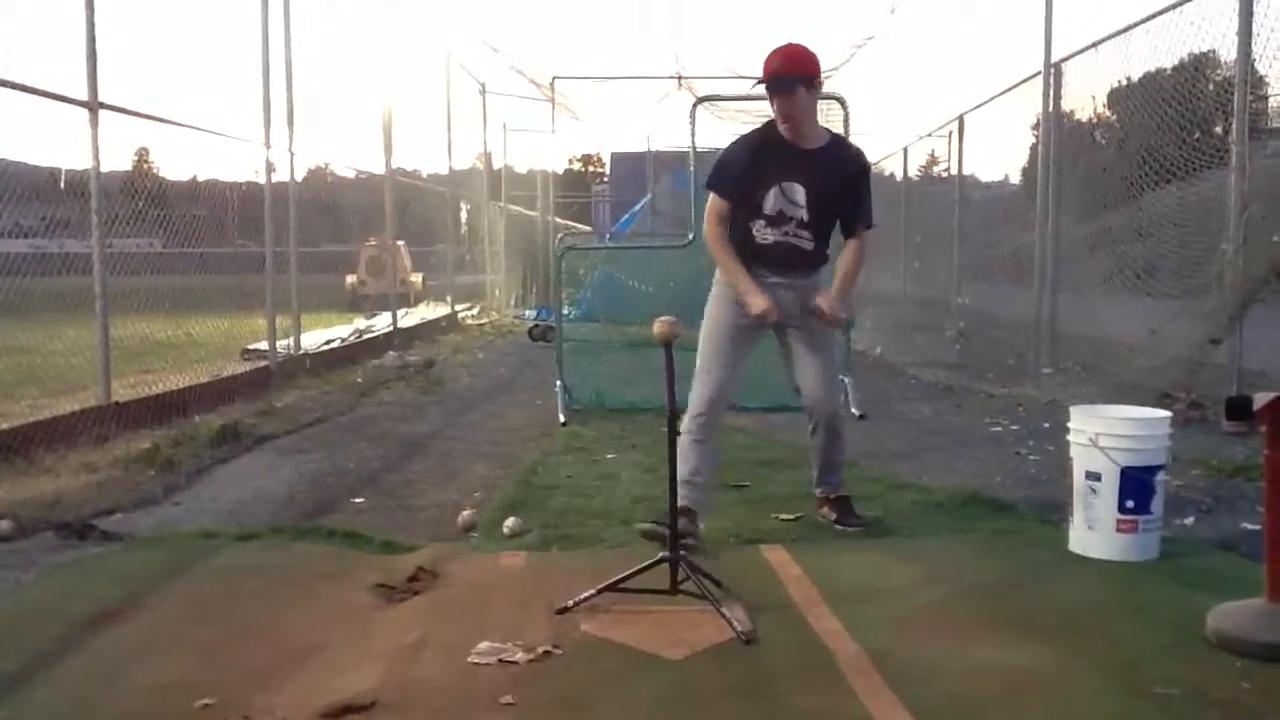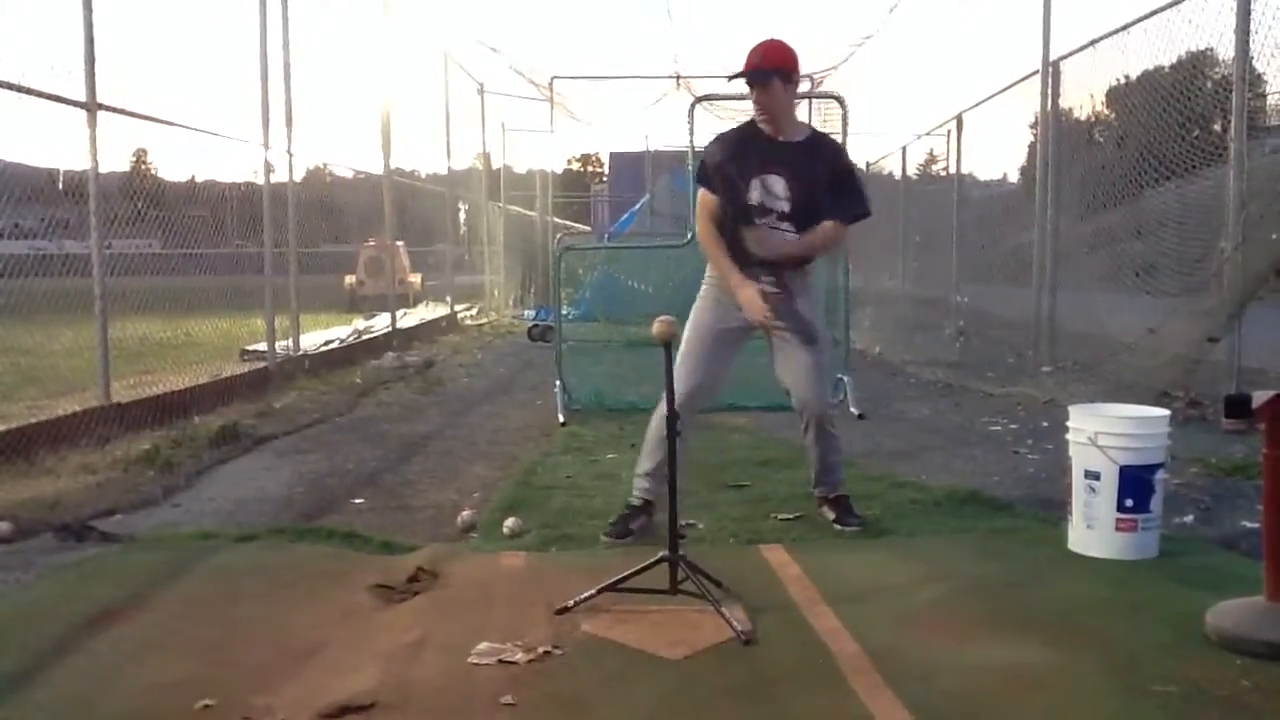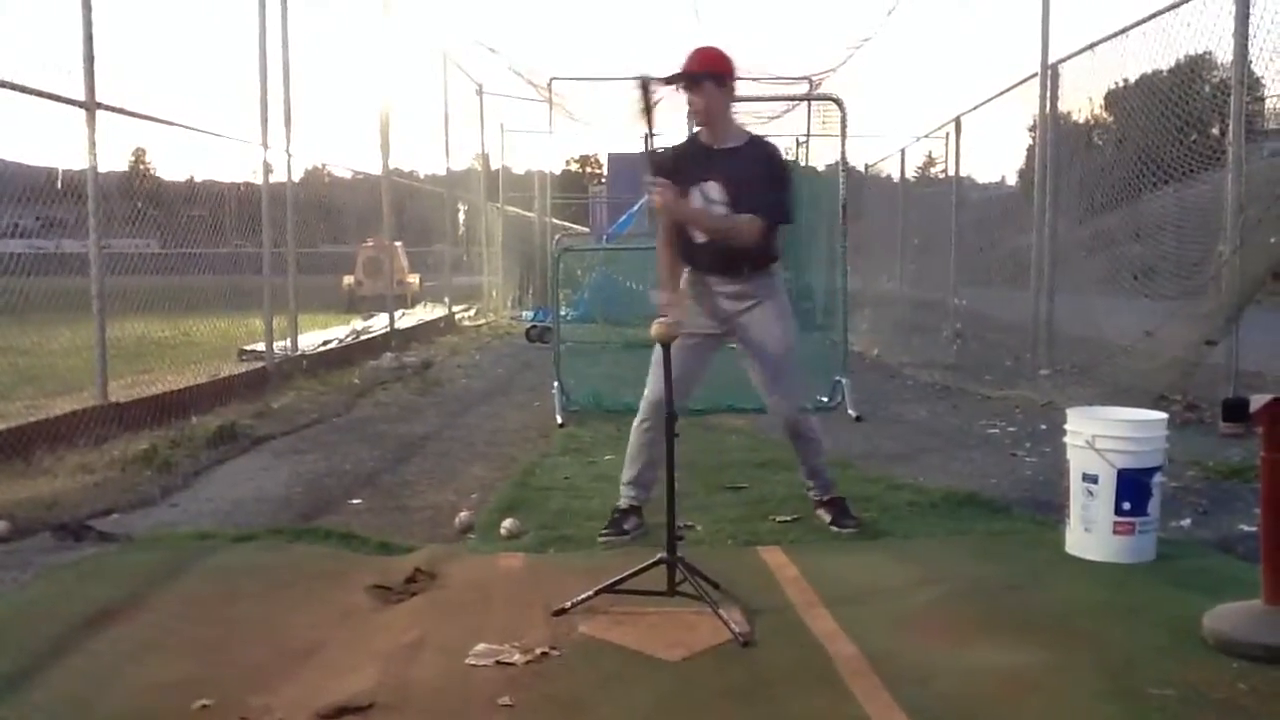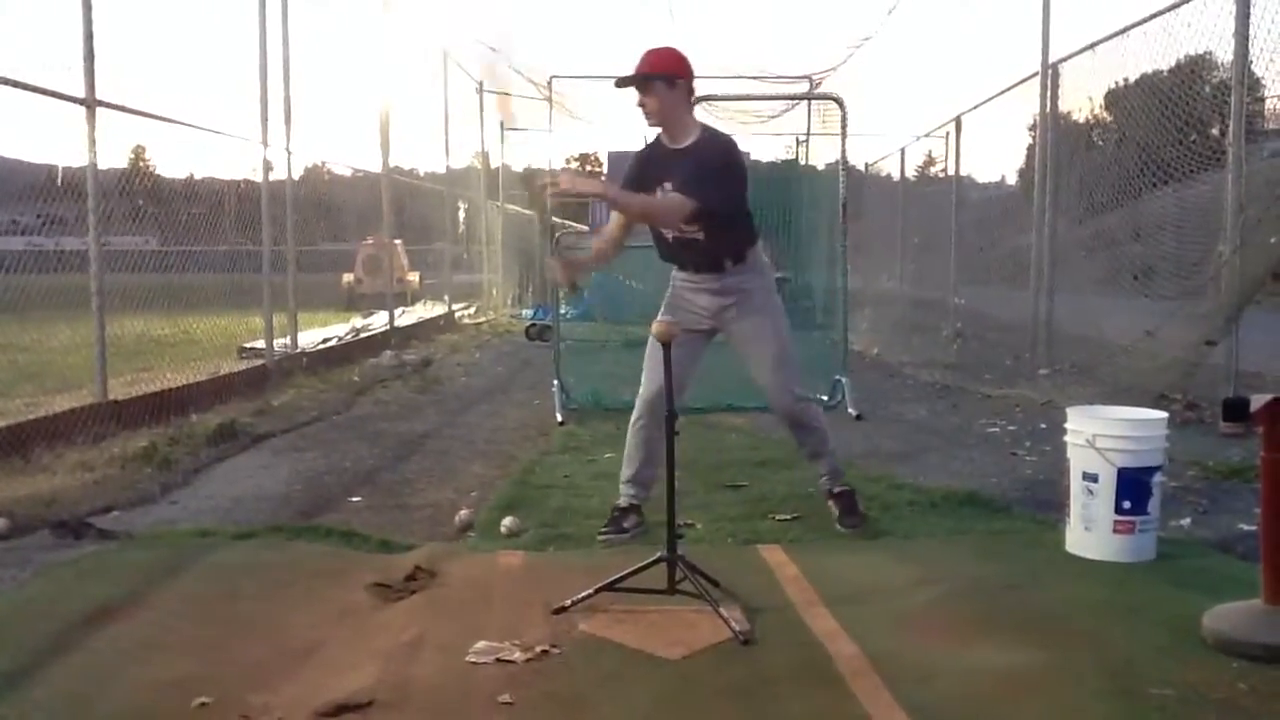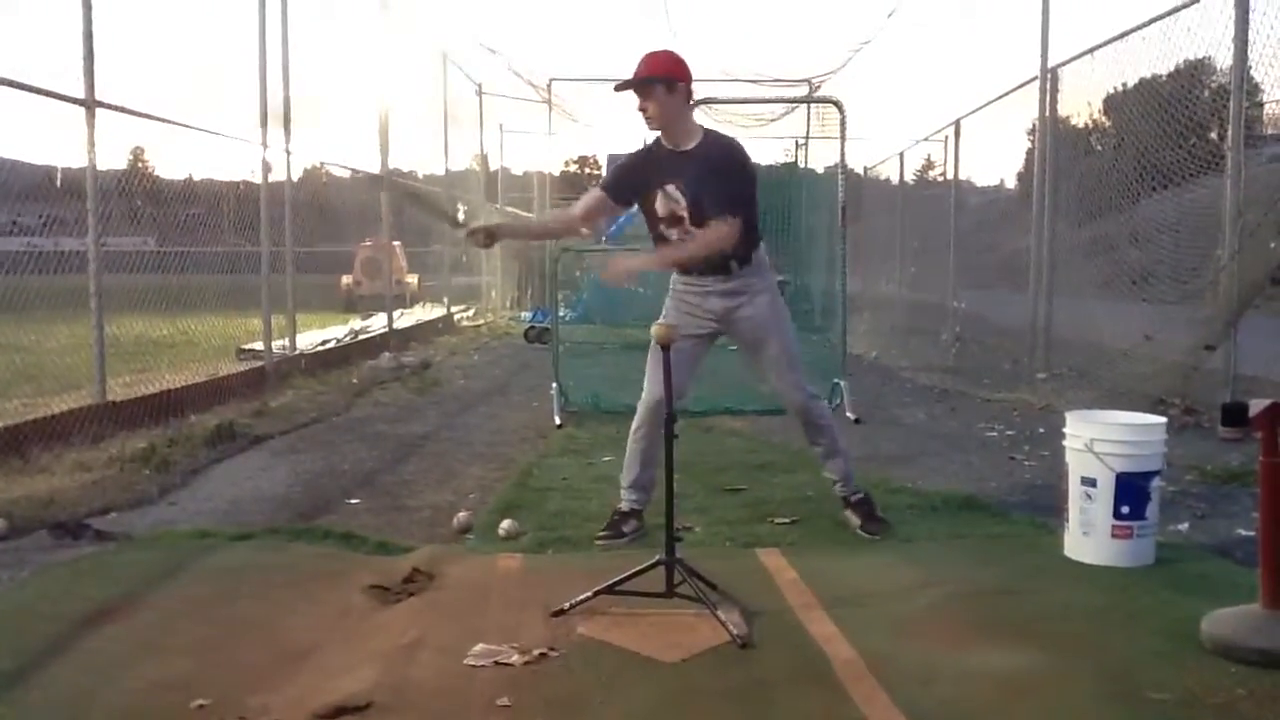
dt=0.2s
person 1, frame 1
left shoulder: (847, 161)
right shoulder: (747, 151)
left elbow: (856, 238)
right elbow: (713, 227)
left wrist: (837, 295)
right wrist: (750, 293)
left hip: (805, 289)
right hip: (742, 283)
left knee: (825, 401)
right knee: (708, 394)
left ankle: (831, 494)
right ankle: (684, 509)
person 1, frame 2
left shoulder: (827, 155)
right shoulder: (729, 147)
left elbow: (835, 231)
right elbow: (704, 223)
left wrist: (789, 248)
right wrist: (741, 286)
left hip: (791, 289)
right hip: (727, 283)
left knee: (814, 399)
right knee: (683, 393)
left ankle: (829, 492)
right ankle: (643, 501)
person 1, frame 3
left shoulder: (762, 157)
right shoulder: (677, 159)
left elbow: (749, 232)
right elbow: (667, 235)
left wrist: (685, 211)
right wrist: (668, 288)
left hip: (758, 293)
right hip: (697, 292)
left knee: (788, 405)
right knee: (656, 401)
left ankle: (823, 494)
right ankle: (630, 504)
person 1, frame 4
left shoulder: (716, 152)
right shoulder: (646, 161)
left elbow: (674, 214)
right elbow: (618, 229)
left wrist: (597, 189)
right wrist: (579, 264)
left hip: (742, 283)
right hip: (687, 286)
left knee: (785, 394)
right knee: (652, 397)
left ankle: (834, 485)
right ankle: (630, 502)
person 1, frame 5
left shoulder: (724, 156)
right shoulder: (641, 164)
left elbow: (726, 237)
right elbow: (579, 216)
left wrist: (645, 261)
right wrist: (505, 229)
left hip: (746, 285)
right hip: (687, 291)
left knee: (798, 395)
right knee: (654, 402)
left ankle: (849, 492)
right ankle: (631, 506)
